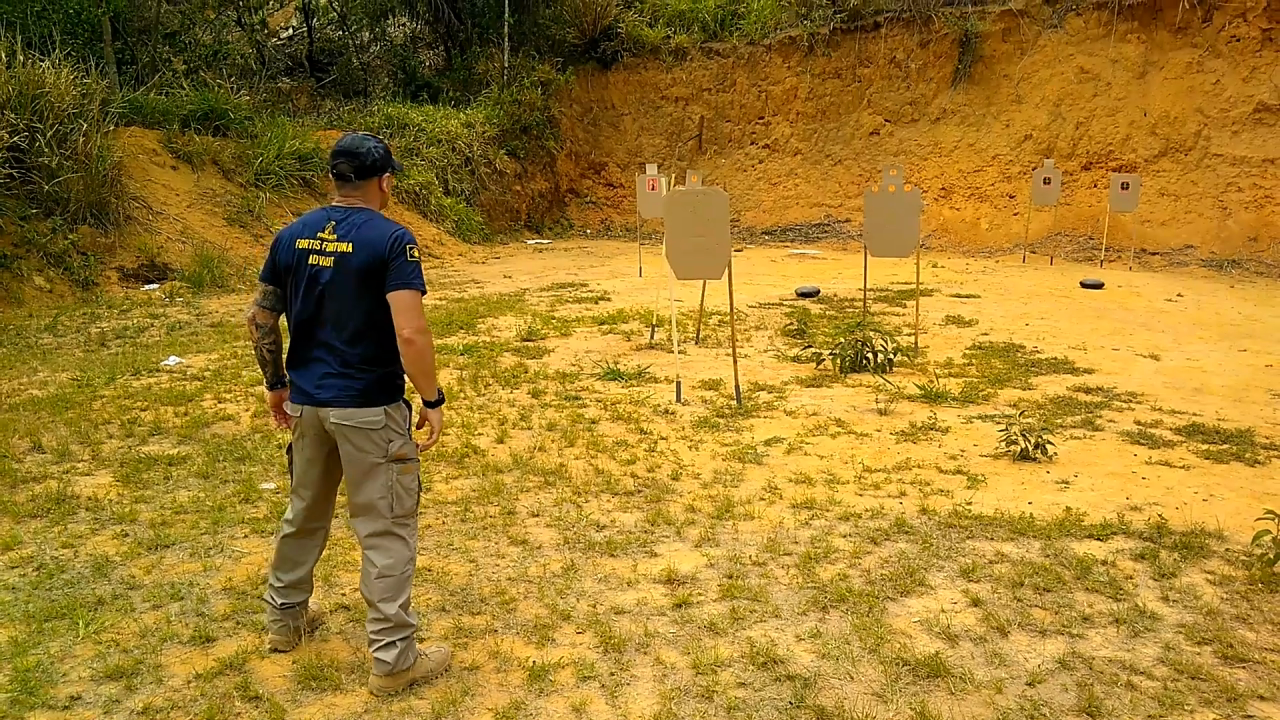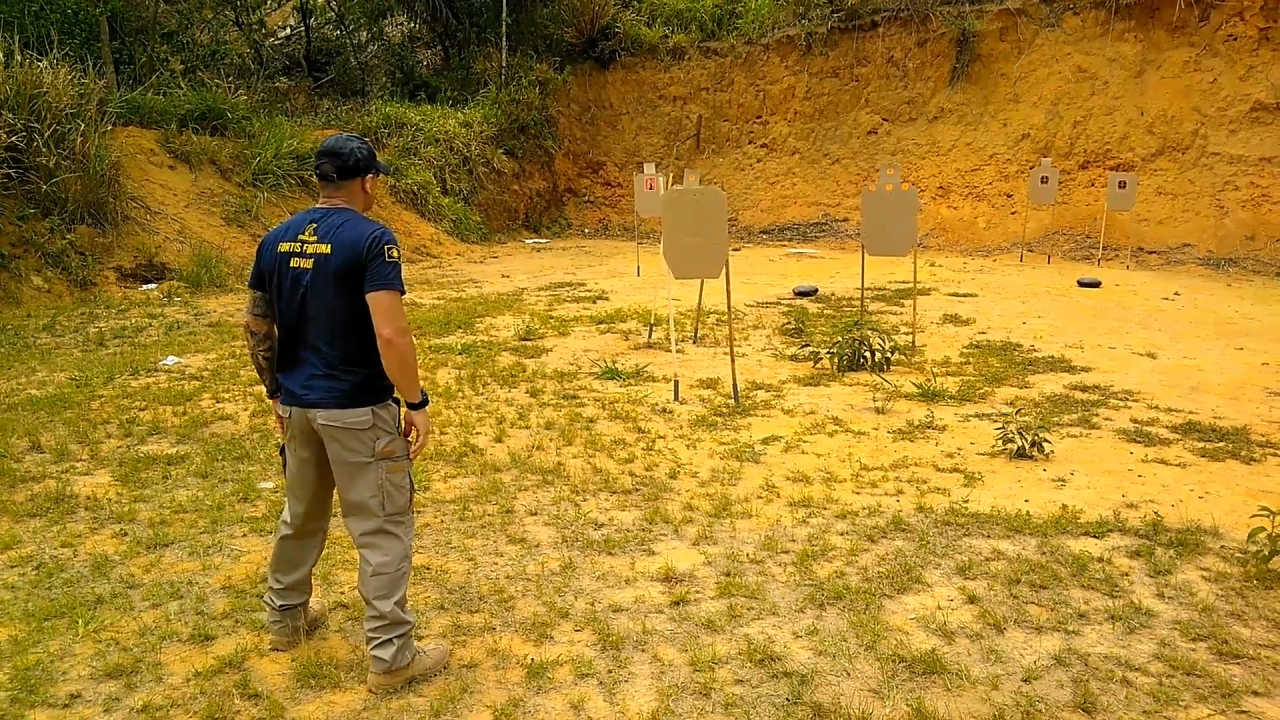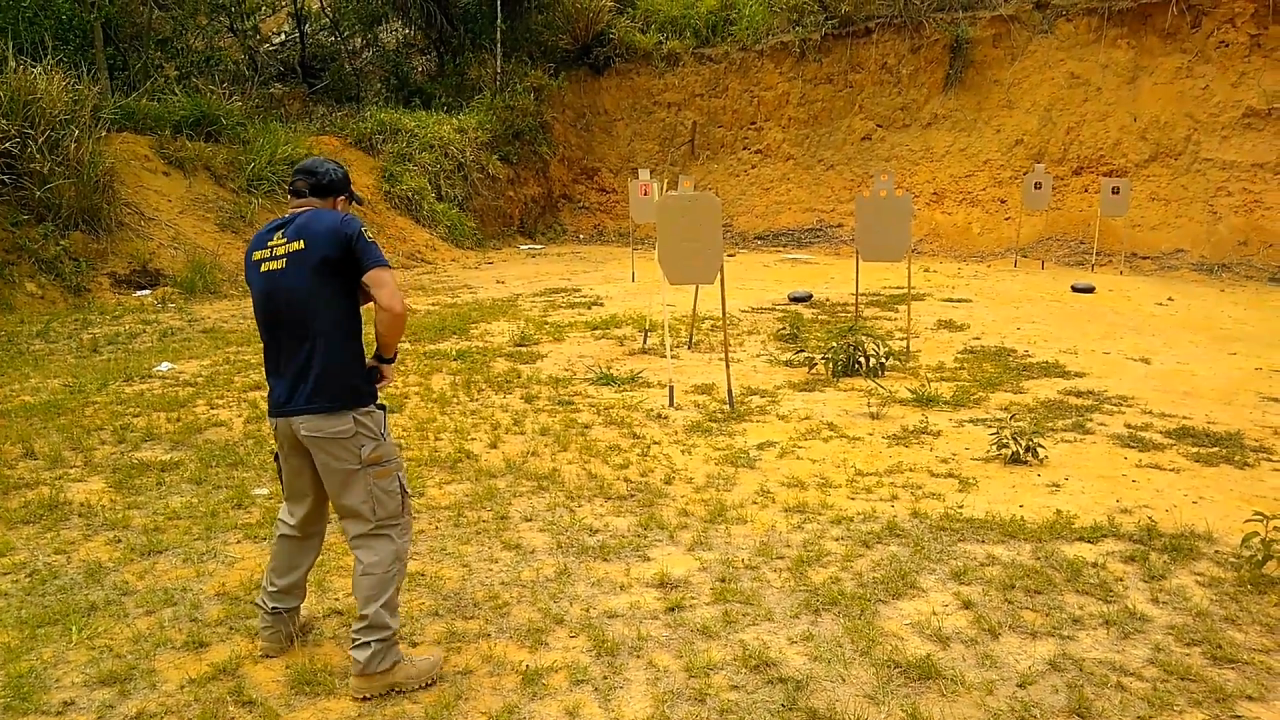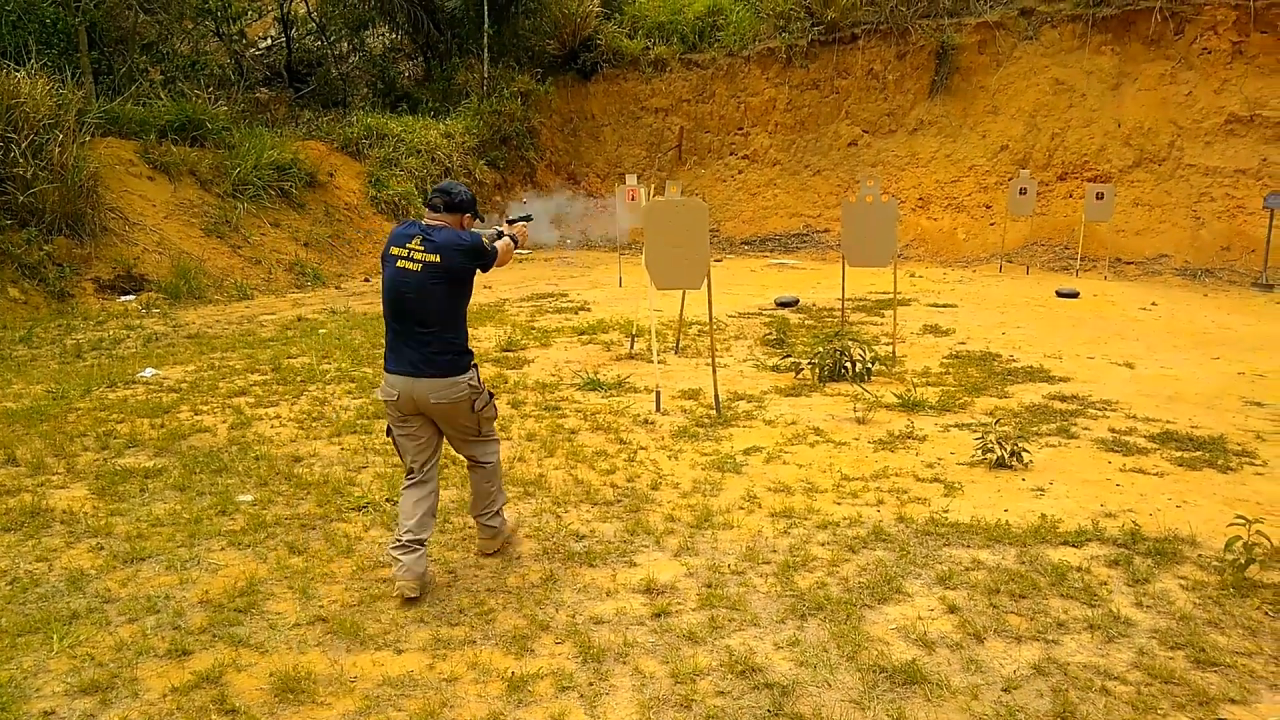
dt=1s
person 1, frame 1
left shoulder: (291, 236)
right shoulder: (391, 239)
left elbow: (261, 319)
right elbow: (411, 334)
left wrist: (276, 383)
right wrist: (432, 400)
left hip: (307, 401)
right hip: (369, 408)
left knee: (304, 512)
right knee: (388, 531)
left ankle: (285, 616)
right ankle: (392, 659)
person 1, frame 2
left shoulder: (276, 240)
right shoulder: (371, 239)
left elbow: (257, 327)
right elbow: (390, 334)
left wrist: (276, 393)
right wrist: (416, 403)
left hip: (299, 404)
right hip: (357, 409)
left knee: (300, 514)
right knee: (383, 529)
left ankle: (286, 618)
right ankle: (391, 656)
person 1, frame 3
left shoulder: (257, 246)
right shoulder: (340, 230)
right elbow: (392, 307)
right wrist: (384, 357)
left hip: (285, 412)
right hip: (343, 413)
left knee: (300, 518)
right knee: (381, 530)
left ankle: (277, 623)
right ankle: (375, 660)
person 1, frame 4
left shoulder: (398, 236)
right shoulder: (463, 245)
right elbow: (500, 256)
left wrist: (495, 238)
right wrist: (512, 237)
left hip: (398, 381)
right hip: (450, 381)
left knee: (418, 474)
right knee: (482, 451)
left ankle: (408, 569)
right ankle: (491, 530)
